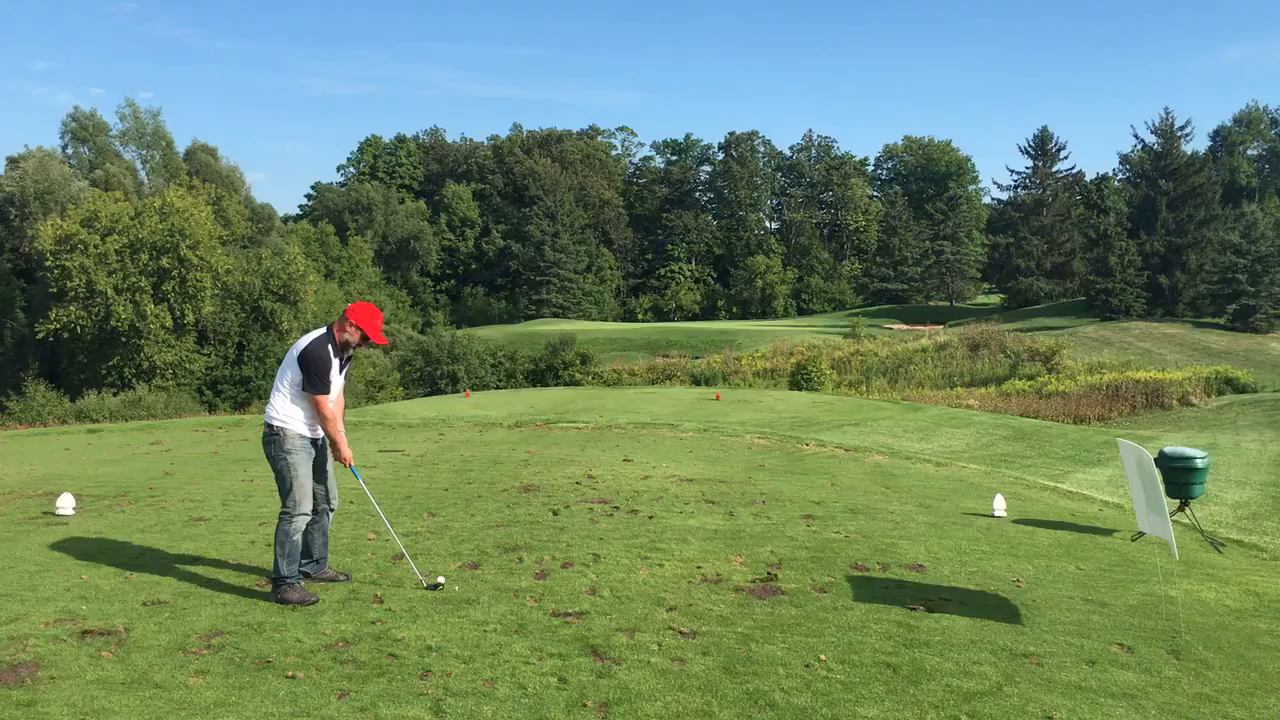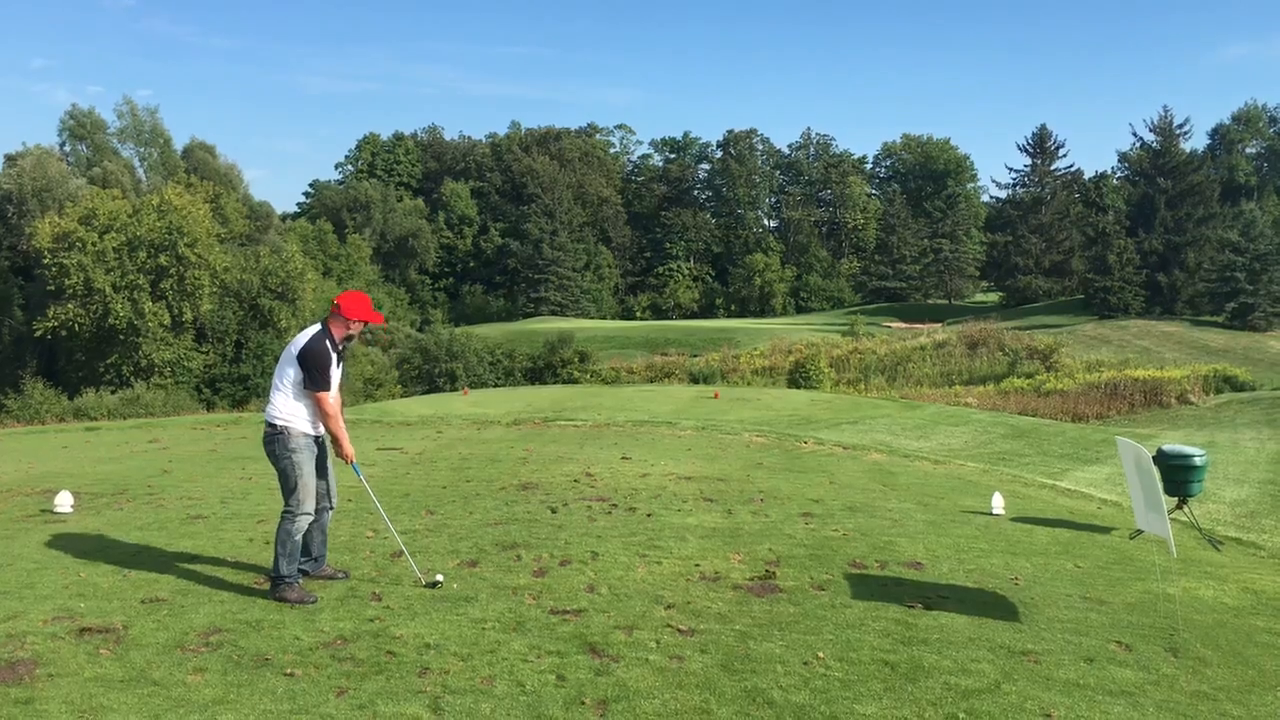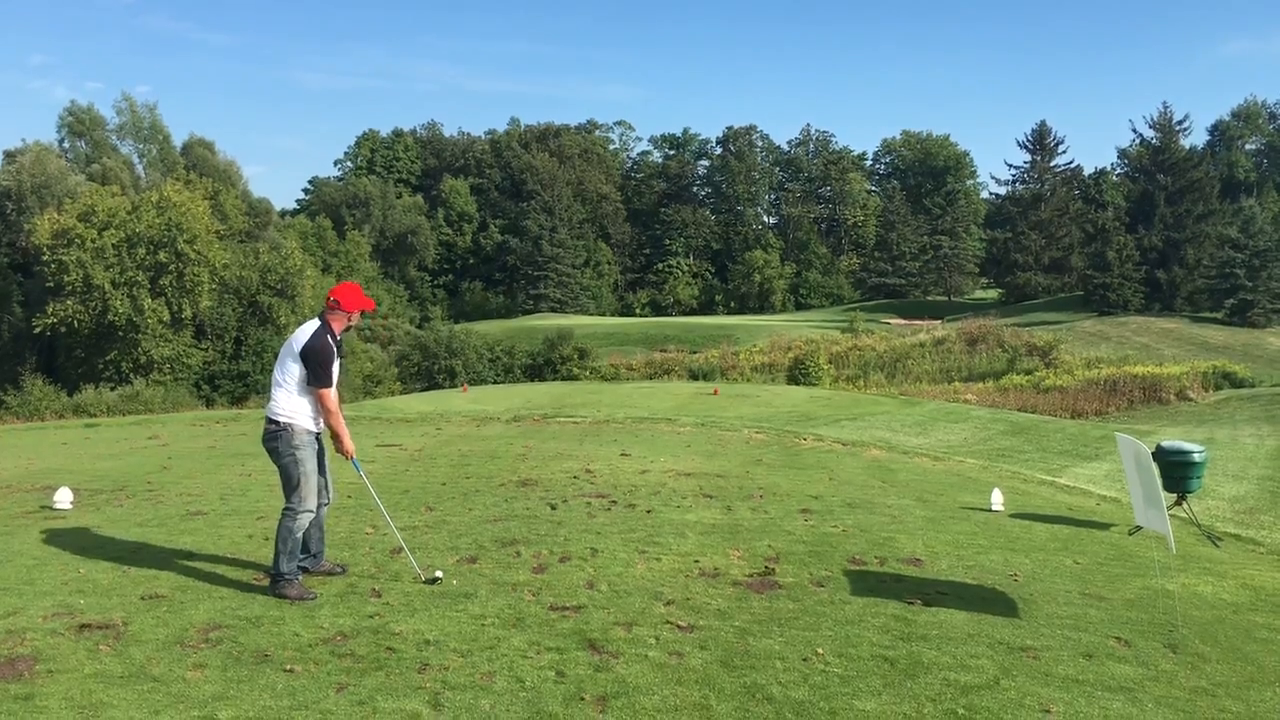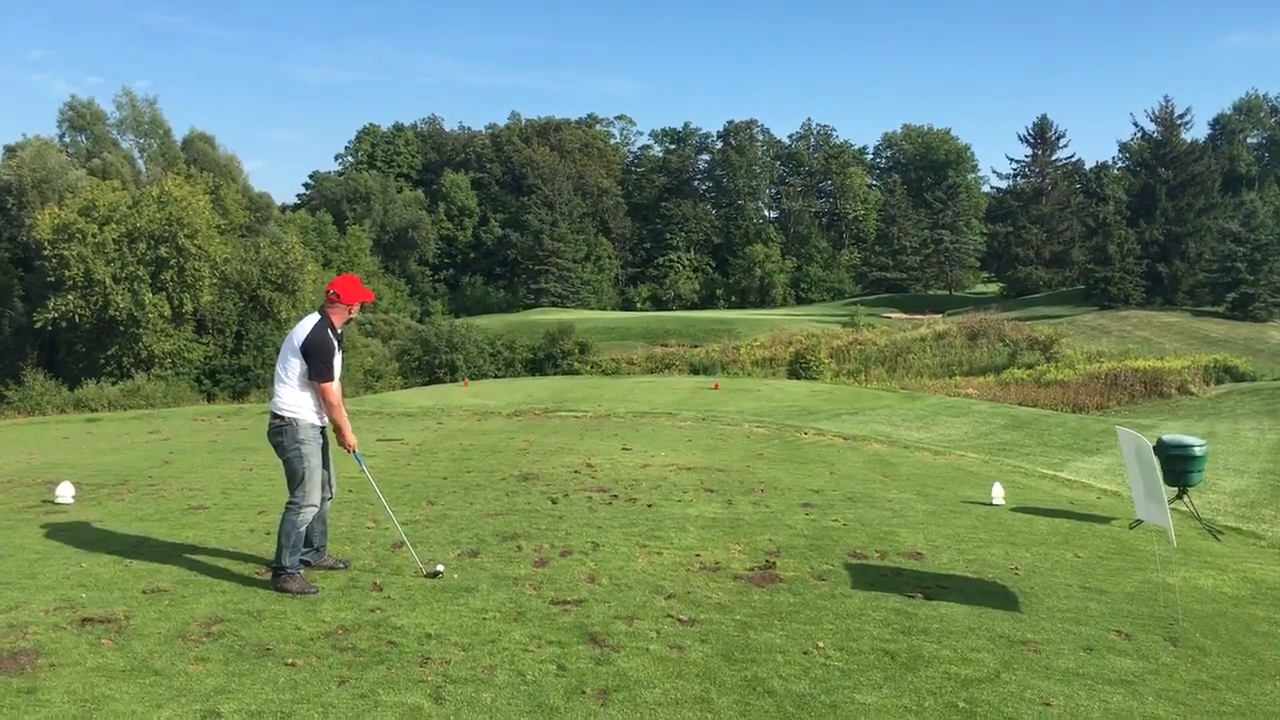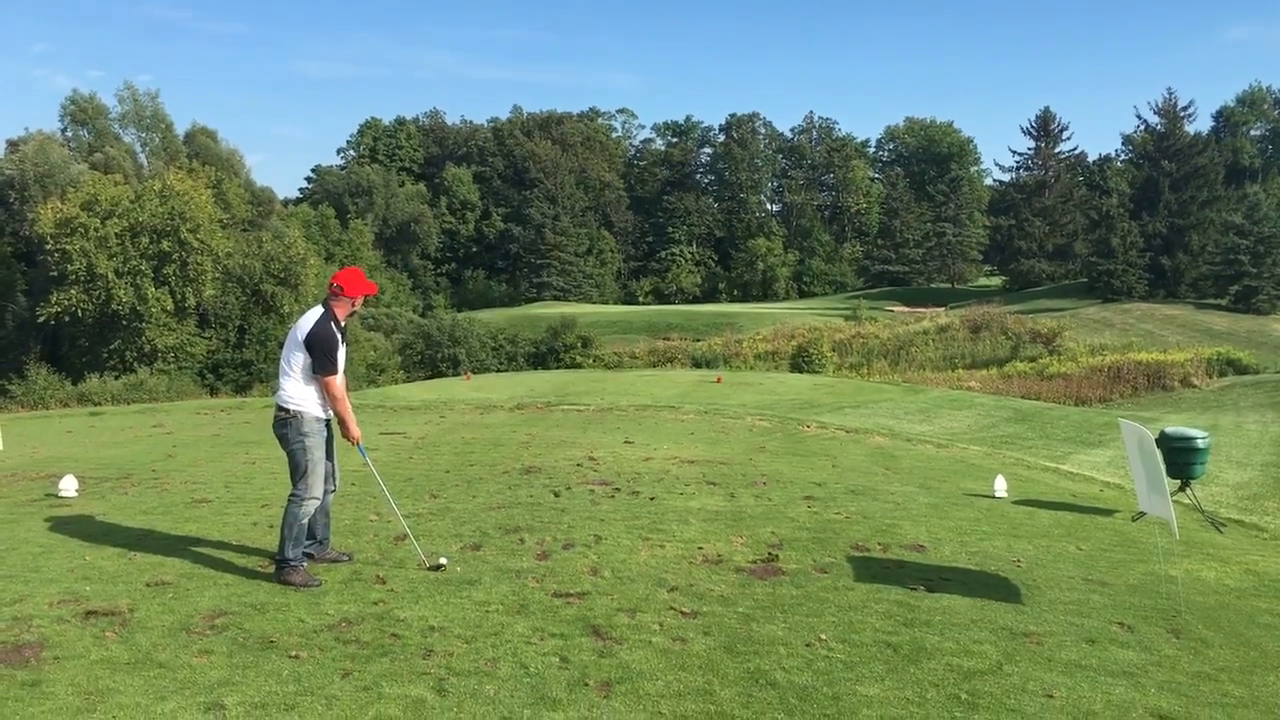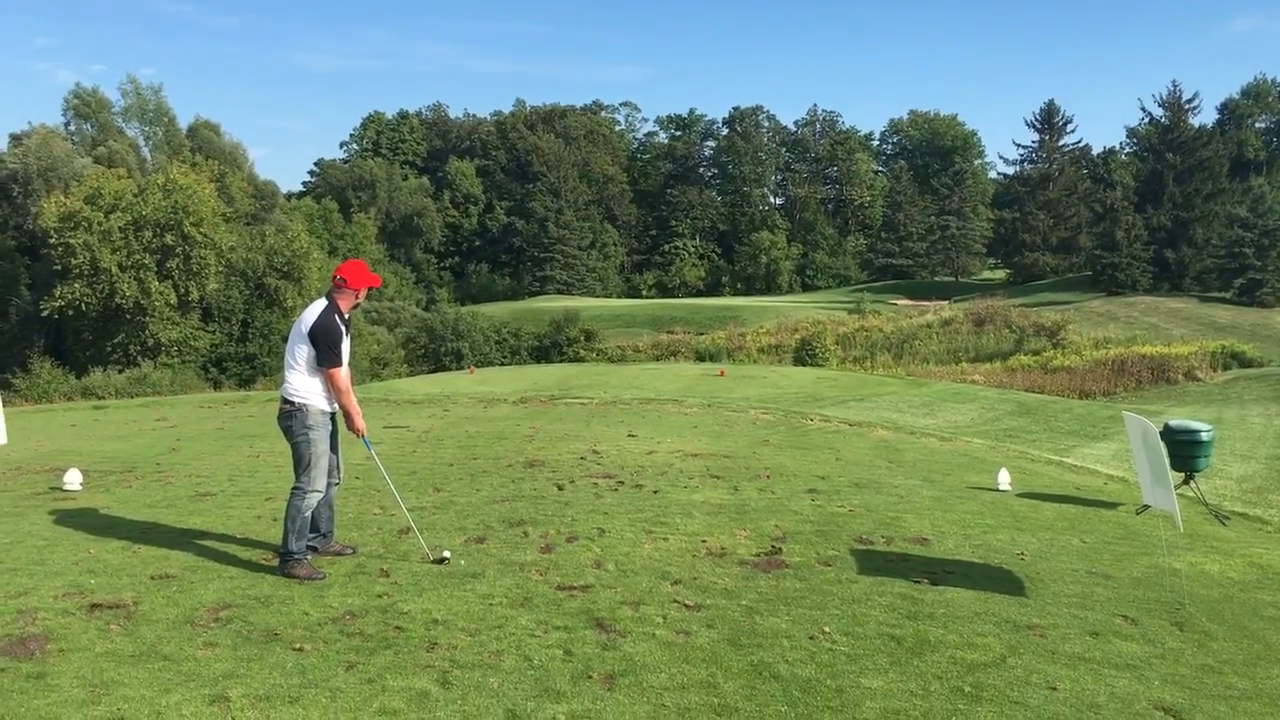
dt=0.2s
person 1, frame 1
left shoulder: (341, 350)
right shoulder: (316, 351)
left elbow: (336, 397)
right elbow: (323, 408)
left wrist: (340, 439)
right wrist: (341, 446)
left hip: (313, 436)
right hip: (287, 436)
left knee: (324, 503)
right knee: (298, 509)
left ankle: (313, 565)
right ankle: (285, 583)
person 1, frame 2
left shoulder: (333, 344)
right shoulder: (316, 348)
left elbow: (333, 394)
right elbow: (324, 405)
left wrist: (341, 435)
right wrist: (342, 442)
left hip: (310, 434)
right hip: (289, 435)
left knee: (324, 501)
right knee: (301, 508)
left ankle: (312, 563)
right ankle: (283, 582)
person 1, frame 3
left shoulder: (326, 336)
right shoulder: (318, 344)
left elbow: (330, 392)
right elbow: (325, 400)
left wrist: (340, 430)
right wrist: (343, 437)
left hip: (306, 430)
right hip: (290, 431)
left knee: (320, 497)
right knee: (302, 505)
left ankle: (311, 559)
right ankle: (283, 579)
person 1, frame 4
left shoulder: (326, 329)
right shoulder: (319, 338)
left elbow: (333, 384)
right elbow: (327, 394)
left wrist: (342, 424)
right wrist: (345, 430)
left hip: (311, 424)
right hip: (295, 426)
left knee: (323, 492)
right knee: (306, 500)
left ankle: (312, 554)
right ankle: (285, 572)
person 1, frame 5
left shoulder: (330, 322)
right shoulder: (322, 331)
left elbow: (337, 376)
right elbow: (331, 387)
left wrist: (347, 416)
right wrist: (348, 423)
left hip: (316, 417)
right hip: (300, 419)
left knee: (326, 484)
right knee: (308, 492)
left ankle: (316, 546)
right ankle: (288, 565)
person 1, frame 6
left shoulder: (335, 315)
right shoulder: (326, 323)
left elbow: (342, 370)
right elbow: (336, 380)
left wrist: (352, 408)
right wrist: (354, 415)
left hip: (321, 410)
right hip: (306, 412)
left knee: (329, 478)
right knee: (311, 485)
left ankle: (320, 539)
right ankle: (292, 558)
